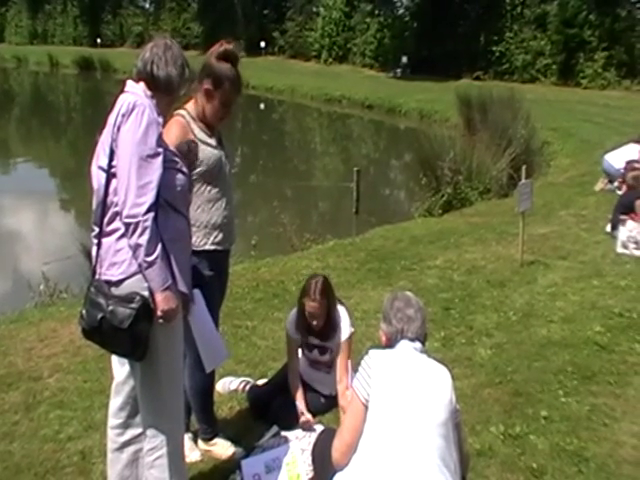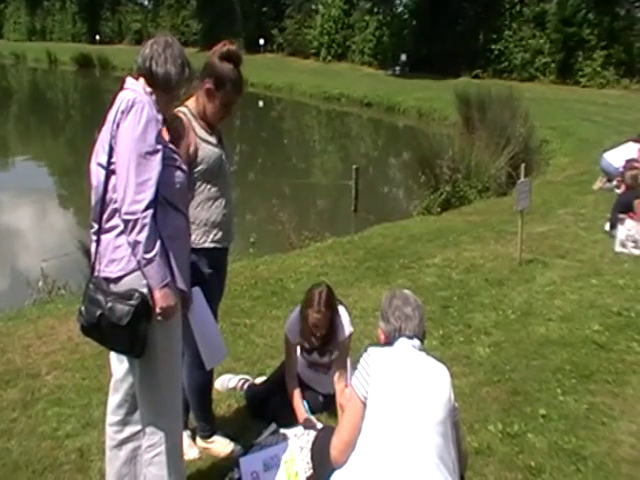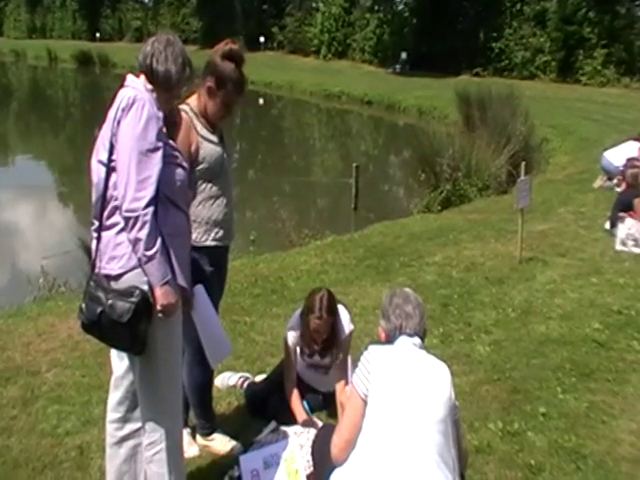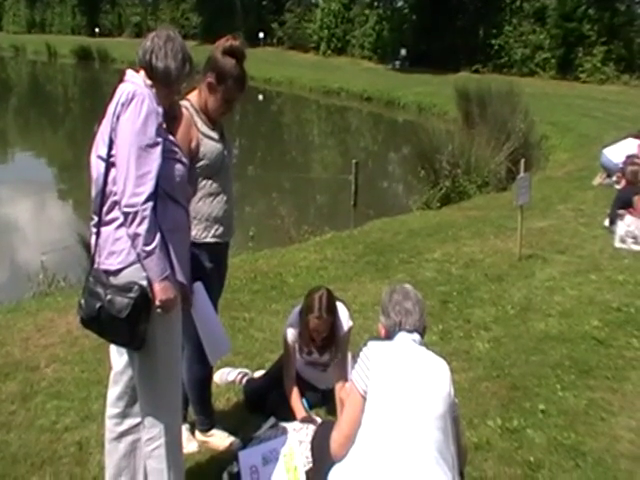
dt=0.2s
person 1, frame 1
left shoulder: (123, 113)
right shoulder: (140, 113)
right elbow: (139, 210)
right wrist: (162, 283)
left hip: (126, 274)
right hip: (143, 276)
left knee: (131, 398)
right knee: (160, 403)
person 1, frame 2
left shoulder: (123, 109)
right shoulder: (140, 109)
right elbow: (137, 206)
right wrist: (160, 280)
left hip: (124, 269)
right hip: (142, 273)
left knee: (129, 396)
right knee: (158, 401)
person 1, frame 3
left shoulder: (124, 108)
right shoulder: (141, 107)
right elbow: (138, 204)
right wrist: (161, 277)
left hip: (125, 268)
right hip: (143, 271)
left knee: (130, 393)
right knee: (159, 399)
person 1, frame 4
left shoulder: (124, 101)
right shoulder: (140, 101)
right elbow: (137, 198)
right wrist: (159, 272)
left hip: (125, 262)
right hip: (142, 266)
left knee: (129, 388)
right knee: (158, 394)
person 2, frame 1
left shoulder: (210, 128)
right shoulder: (181, 129)
left hip: (216, 253)
right hip: (194, 257)
left knee: (196, 345)
right knee: (198, 348)
left ankle: (183, 428)
right ankle: (208, 434)
person 2, frame 2
left shoulder: (209, 126)
right shoulder: (182, 126)
left hip: (214, 251)
right hip: (193, 255)
left knee: (198, 342)
right knee: (197, 345)
left ankle: (181, 426)
right ankle: (206, 431)
person 2, frame 3
left shoulder: (210, 125)
right shoulder: (184, 125)
left hip: (214, 249)
right hip: (194, 253)
left knee: (198, 340)
right knee: (198, 343)
left ankle: (181, 424)
right ankle: (206, 429)
person 2, frame 4
left shoulder: (211, 120)
right shoulder: (185, 121)
left hip: (215, 245)
right hip: (194, 249)
left knee: (198, 336)
right knee: (197, 339)
left ankle: (179, 420)
right ankle: (205, 426)
person 3, frame 1
left shoulder: (375, 362)
right shoulder: (443, 377)
left elbow: (340, 456)
right elbow: (462, 465)
left wrist: (348, 412)
left knee: (326, 441)
person 3, frame 2
left shoulder: (374, 360)
right shoulder: (442, 374)
left elbow: (338, 454)
right elbow: (460, 463)
left wrist: (346, 410)
left knee: (325, 438)
person 3, frame 3
left shoulder: (375, 358)
right shoulder: (442, 373)
left elbow: (339, 452)
right elbow: (460, 460)
left wrist: (348, 407)
left knee: (325, 436)
person 3, frame 4
left shoulder: (374, 353)
right shoulder: (442, 369)
left elbow: (338, 447)
right elbow: (460, 457)
left wrist: (348, 403)
left knee: (325, 433)
person 4, frame 1
left shoulder: (340, 320)
right shoulder: (296, 318)
left elbow: (342, 378)
right elbow: (293, 371)
right wrist: (302, 411)
left hip: (327, 389)
right hip: (303, 372)
left knee: (282, 416)
right knee: (258, 403)
right ankle: (248, 386)
person 4, frame 2
left shoulder: (341, 321)
right shoulder: (296, 321)
right elbow: (291, 376)
right wrist: (302, 415)
left hip: (326, 388)
right hip: (301, 370)
left knee: (279, 414)
right knee: (256, 402)
right ankle: (246, 384)
person 4, frame 3
left shoulder: (342, 321)
right shoulder: (296, 325)
left elbow: (340, 377)
right elbow: (290, 380)
right wrist: (302, 417)
left hip: (326, 386)
right hip: (300, 368)
left knee: (279, 411)
right knee: (255, 400)
right ankle: (246, 382)
person 4, frame 4
left shoulder: (341, 318)
right shoulder: (295, 322)
left elbow: (340, 373)
right elbow: (289, 376)
right wrist: (301, 414)
left hip: (326, 381)
right hip: (299, 366)
right knee: (254, 397)
right ankle: (245, 378)
